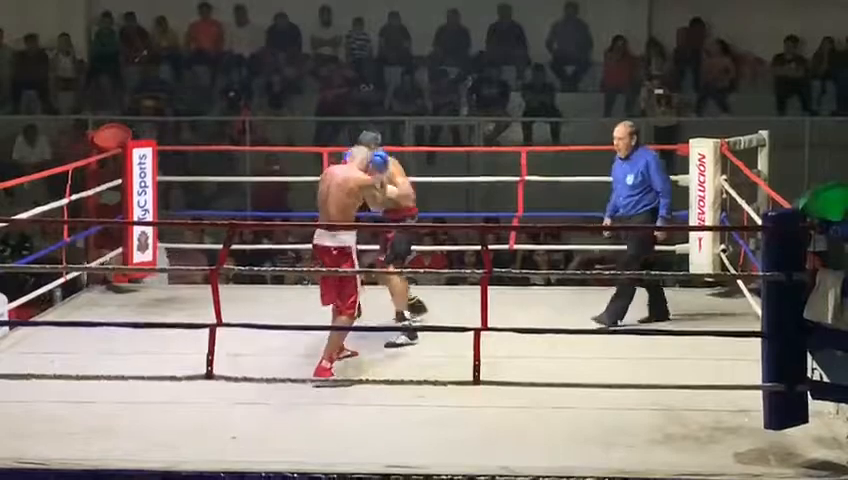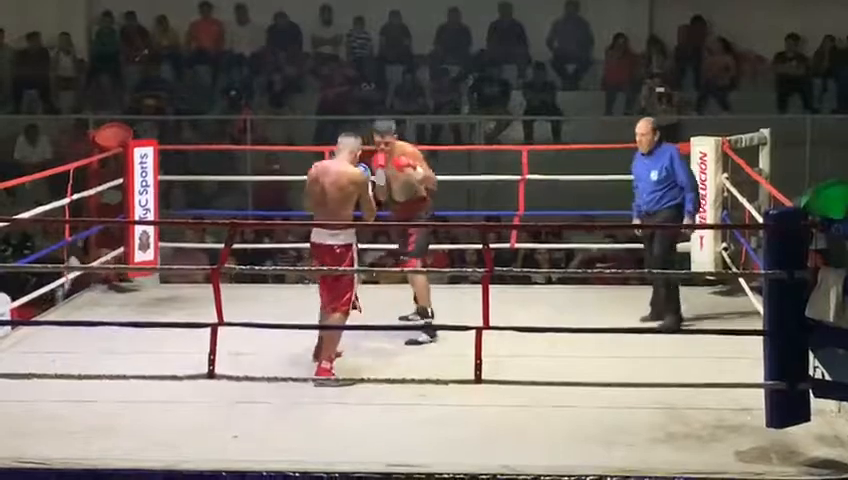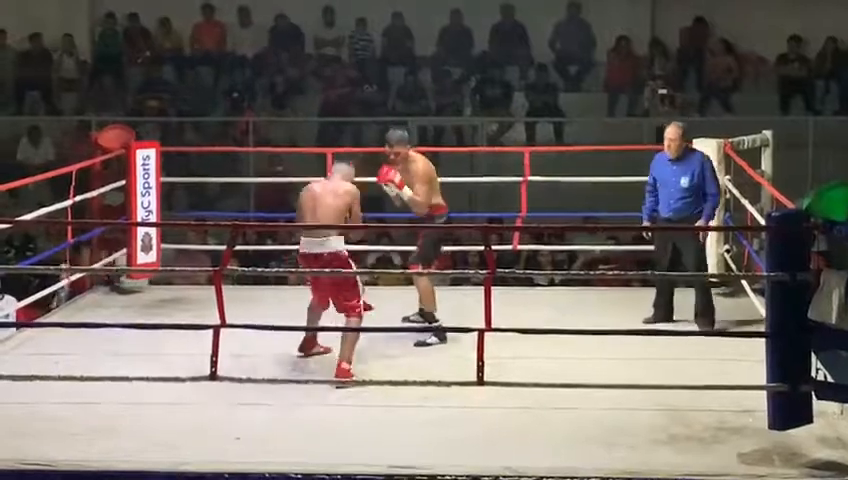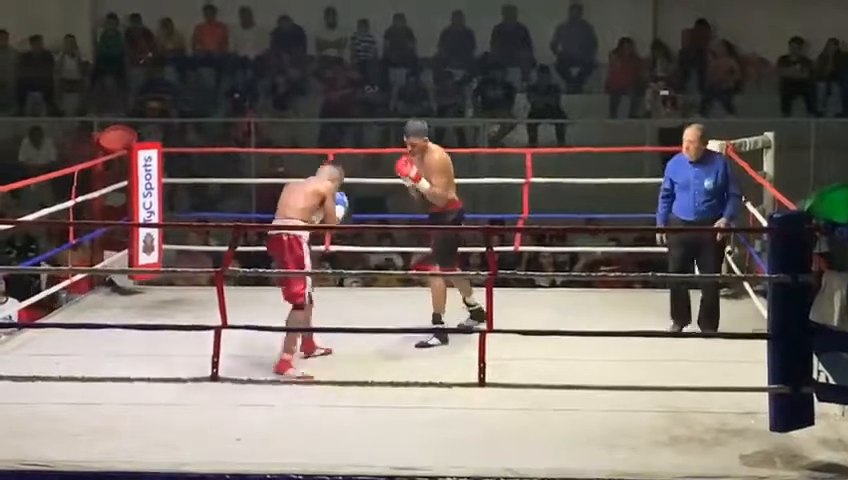
dt=0.3s
person 1, frame 1
left shoulder: (327, 173)
right shoulder: (364, 180)
right elbow: (380, 203)
right wrist: (380, 175)
left hip: (321, 241)
right hip: (341, 244)
left knee: (339, 300)
right knee: (348, 310)
left ankle: (337, 348)
right ankle: (324, 367)
person 1, frame 2
left shoulder: (315, 170)
right shoulder: (357, 176)
right elbow: (370, 216)
right wrist: (367, 187)
left hip: (318, 240)
right hip: (341, 243)
left knee: (329, 299)
right knee: (340, 308)
left ankle: (323, 348)
right ankle: (324, 368)
person 1, frame 3
left shoulder: (308, 189)
right shoulder: (351, 190)
right elbow: (356, 227)
left hip: (307, 250)
right hip: (332, 251)
left knee: (320, 294)
right knee: (354, 310)
left ankle: (309, 344)
right ankle: (343, 368)
person 1, frame 4
left shoulder: (292, 186)
right shoulder: (327, 186)
right elbow: (332, 224)
right wrist: (340, 207)
left hip: (276, 235)
right hip: (292, 236)
left knee: (296, 290)
right knee: (301, 300)
left ankle: (308, 345)
right ankle: (285, 363)
person 2, frame 1
left shoulder: (390, 166)
left elbow: (409, 197)
right elbow: (376, 207)
left wrist: (386, 185)
left hip: (404, 219)
right hip: (391, 218)
left knee: (390, 269)
right knee: (384, 264)
left ankle: (408, 330)
right ankle: (414, 304)
person 2, frame 2
left shoulder: (409, 152)
right shoulder: (379, 159)
left elbow: (432, 184)
right elbow: (382, 197)
left wrist: (413, 170)
right wrist: (379, 175)
left hip: (419, 211)
right hip: (400, 211)
left knee: (414, 264)
right knee: (407, 262)
left ankle: (428, 328)
right ankle: (422, 309)
person 2, frame 3
left shoulder: (418, 167)
right shoulder: (401, 164)
left elbow: (420, 207)
right elbow: (400, 202)
left wrist: (400, 186)
right wrist: (390, 186)
left hip: (436, 218)
right hip: (431, 218)
left knee: (418, 269)
right knee: (425, 265)
left ankle: (438, 330)
right ankle: (425, 312)
person 2, frame 4
left shoulder: (436, 158)
right shoulder: (418, 157)
left elbow: (440, 198)
right elbow: (419, 195)
left wrist: (418, 180)
right wrist: (409, 180)
left hip: (447, 215)
right hip: (442, 215)
left knee: (435, 268)
right knee: (448, 266)
left ankle: (439, 330)
right ankle: (476, 312)
person 3, frame 1
left shoulder: (649, 158)
right shoulder: (618, 162)
left elbow: (665, 191)
left wrist: (662, 220)
right wrist: (609, 216)
left hip: (645, 220)
right hip: (628, 220)
left knee: (629, 265)
right knee: (642, 267)
left ankle: (613, 315)
right ankle: (659, 311)
person 3, frame 2
left shoulder: (671, 154)
right shoulder: (638, 157)
left elbow: (689, 185)
left wrist: (689, 214)
right wrist: (636, 215)
left hip: (668, 215)
right hip: (648, 217)
left knee: (661, 261)
right knee: (652, 264)
left ankle: (672, 315)
right ankle: (659, 310)
person 3, frame 3
left shoulder: (699, 161)
right shoulder: (658, 161)
left elbow: (713, 194)
right elbow: (651, 192)
left wrist: (705, 219)
right wrist: (647, 217)
left hip: (691, 224)
right hip: (664, 223)
left knee: (697, 271)
right knee: (663, 269)
left ankle: (704, 319)
right ankle: (662, 312)
person 3, frame 4
left shoulder: (720, 163)
right shoulder: (674, 164)
left elbow: (734, 195)
right elbow: (665, 197)
left wrist: (726, 218)
right wrist: (661, 224)
left hip: (711, 228)
right hip: (680, 226)
left knee: (710, 277)
right knee: (676, 273)
left ankle: (708, 324)
right ankle: (680, 318)
